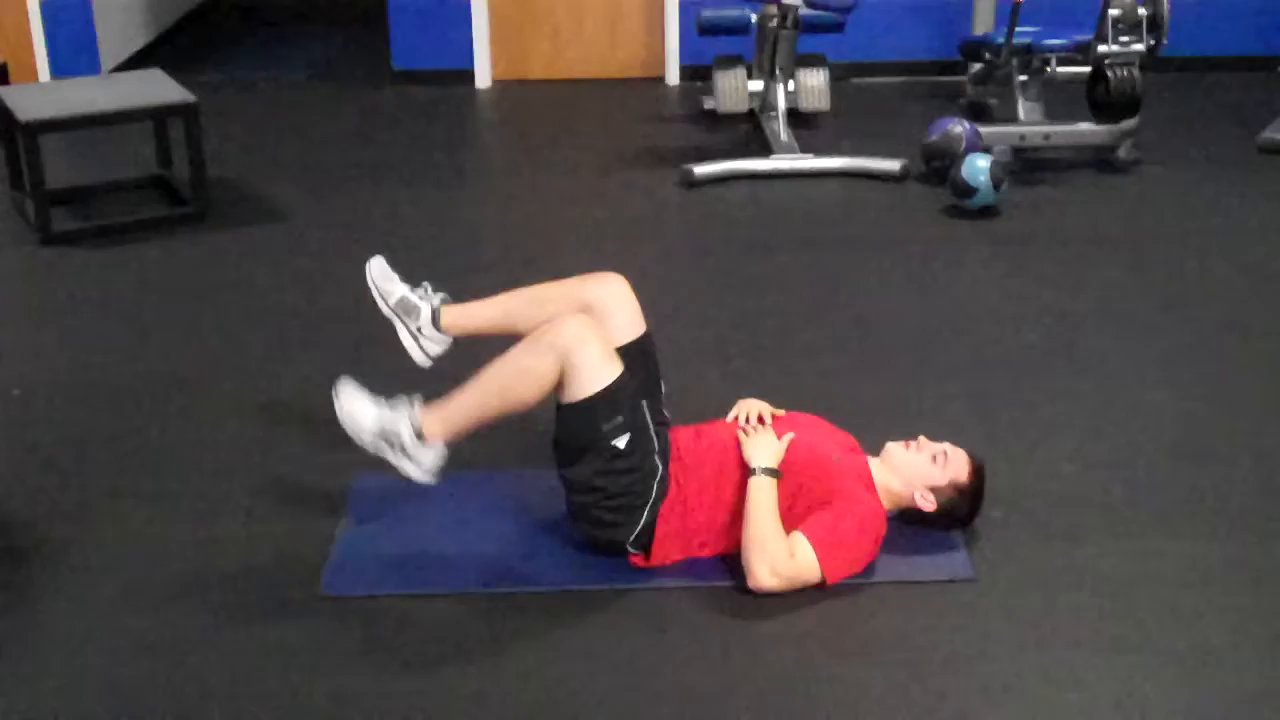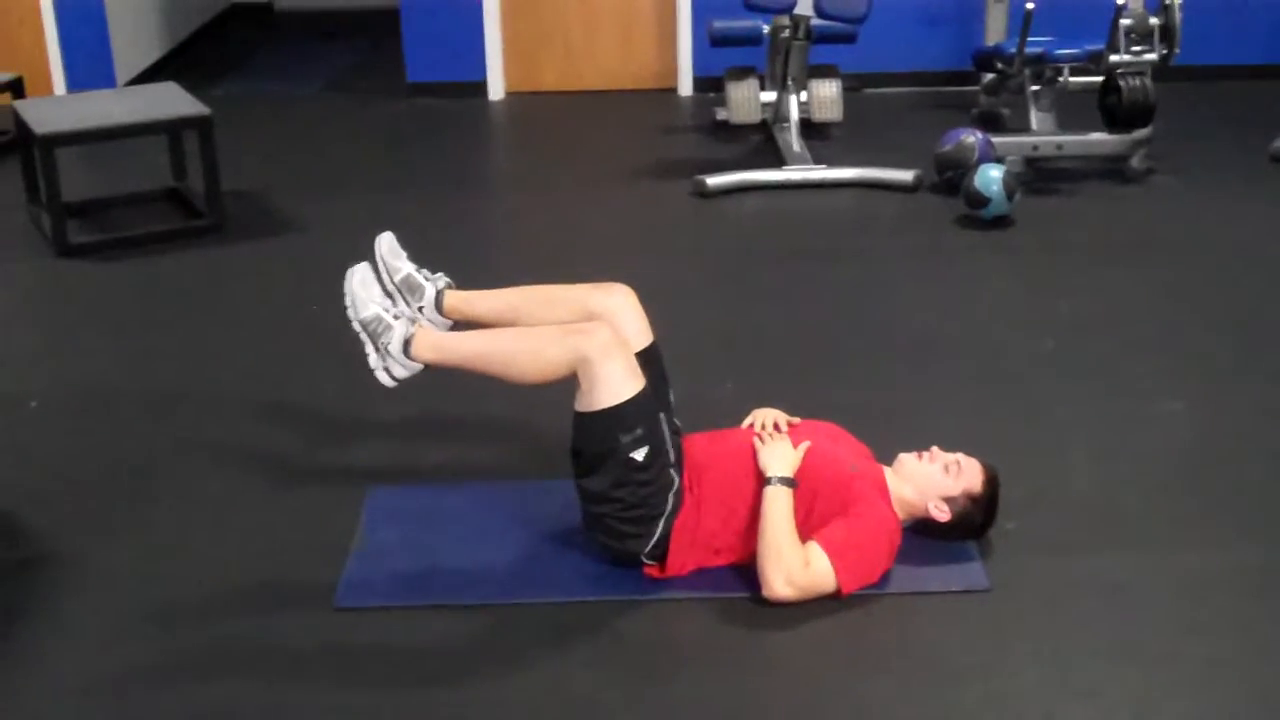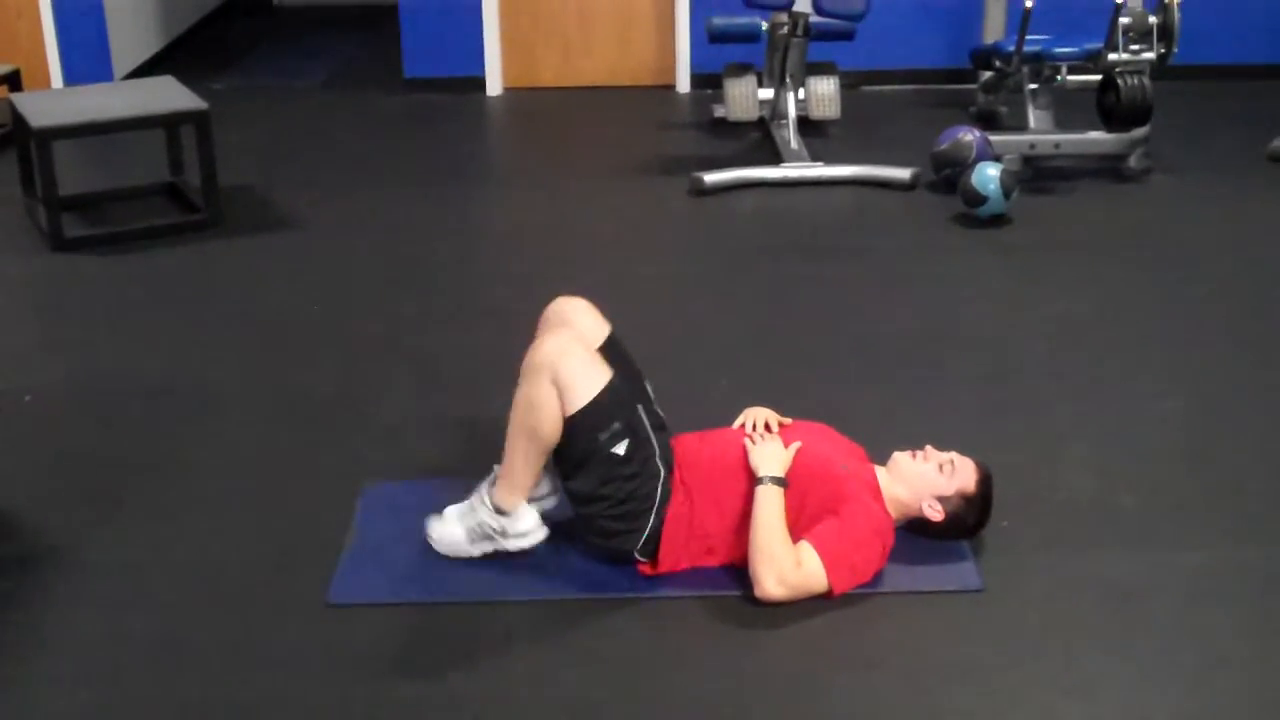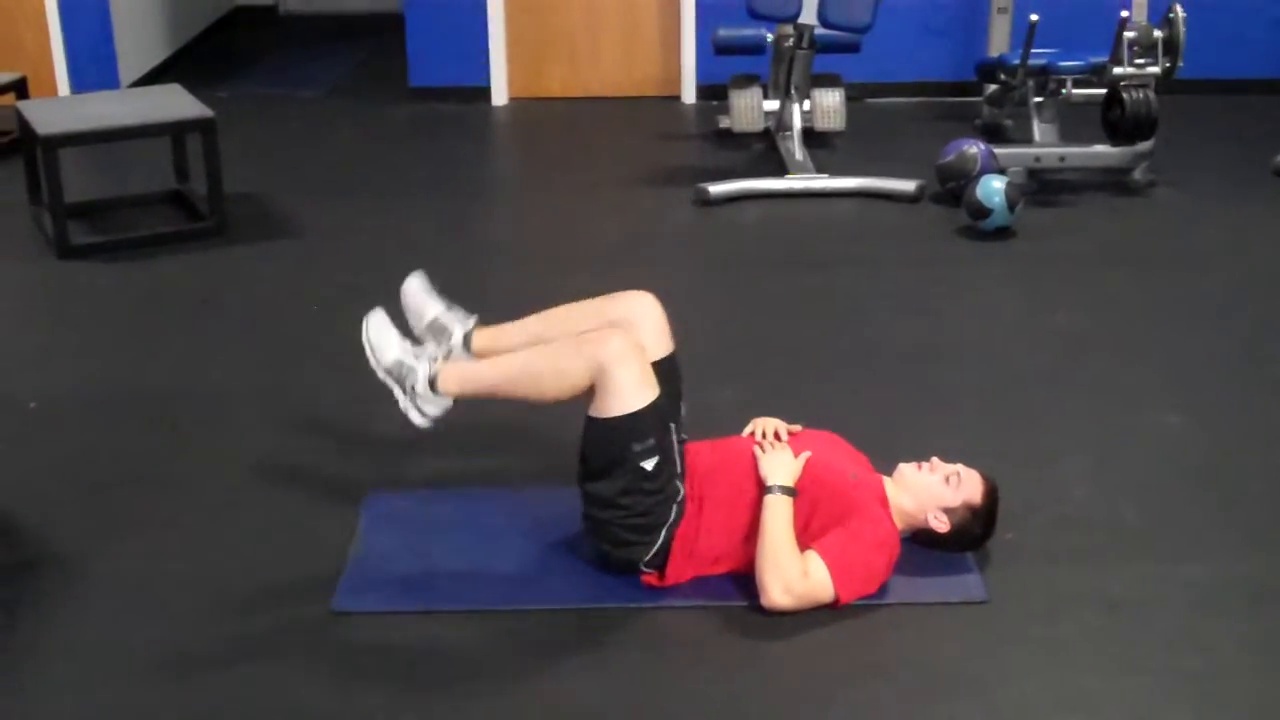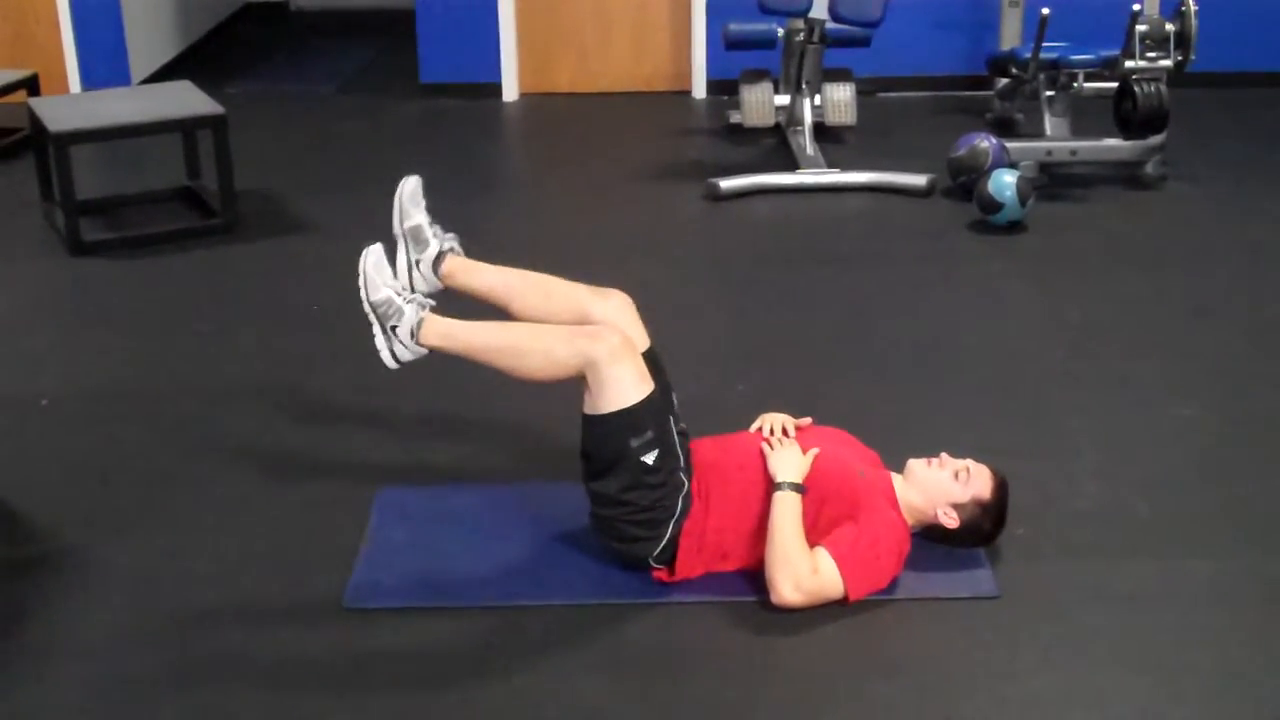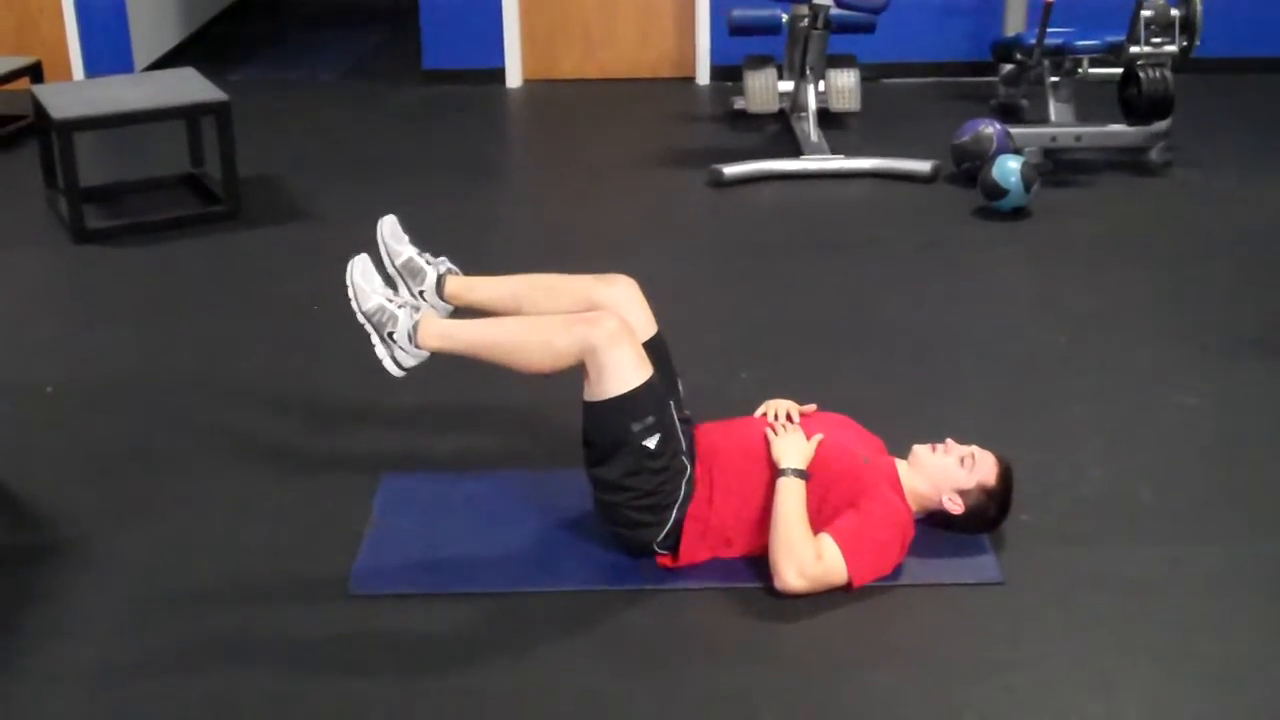
dt=0.7s
person 1, frame 1
left shoulder: (861, 518)
right shoulder: (848, 455)
left elbow: (765, 572)
left wrist: (762, 469)
right wrist: (754, 410)
left hip: (636, 508)
right hip: (659, 453)
left knee: (573, 333)
right knee: (606, 291)
left ankle: (422, 434)
right ankle: (437, 321)
person 1, frame 2
left shoulder: (874, 529)
right shoulder: (861, 466)
left elbow: (781, 582)
left wrist: (778, 477)
right wrist: (770, 421)
left hip: (650, 520)
right hip: (673, 461)
left knee: (596, 343)
right knee: (612, 301)
left ankle: (409, 347)
right ankle: (438, 304)
person 1, frame 3
left shoulder: (867, 526)
right shoulder: (853, 460)
left elbow: (773, 582)
left wrist: (771, 476)
right wrist: (763, 420)
left hip: (644, 515)
right hip: (663, 463)
left knee: (552, 355)
right knee: (568, 314)
left ankle: (508, 515)
right ankle: (530, 478)
person 1, frame 4
left shoulder: (874, 541)
right shoulder: (860, 477)
left elbow: (780, 591)
left wrist: (778, 487)
right wrist: (771, 429)
left hip: (650, 527)
right hip: (676, 470)
left knee: (616, 350)
right knee: (637, 310)
left ankle: (435, 384)
right ankle: (464, 343)
person 1, frame 5
left shoulder: (883, 538)
right shoulder: (867, 467)
left elbow: (788, 589)
left wrist: (787, 482)
right wrist: (777, 423)
left hip: (657, 522)
right hip: (681, 468)
left knee: (605, 345)
right knee: (610, 306)
left ankle: (415, 331)
right ankle: (439, 264)
person 1, frame 6
left shoulder: (886, 521)
right shoulder: (873, 457)
left elbow: (793, 574)
left wrist: (792, 468)
right wrist: (781, 410)
left hip: (664, 507)
right hip: (685, 449)
left knee: (602, 331)
right knee: (615, 291)
left ankle: (415, 335)
right ankle: (442, 288)
